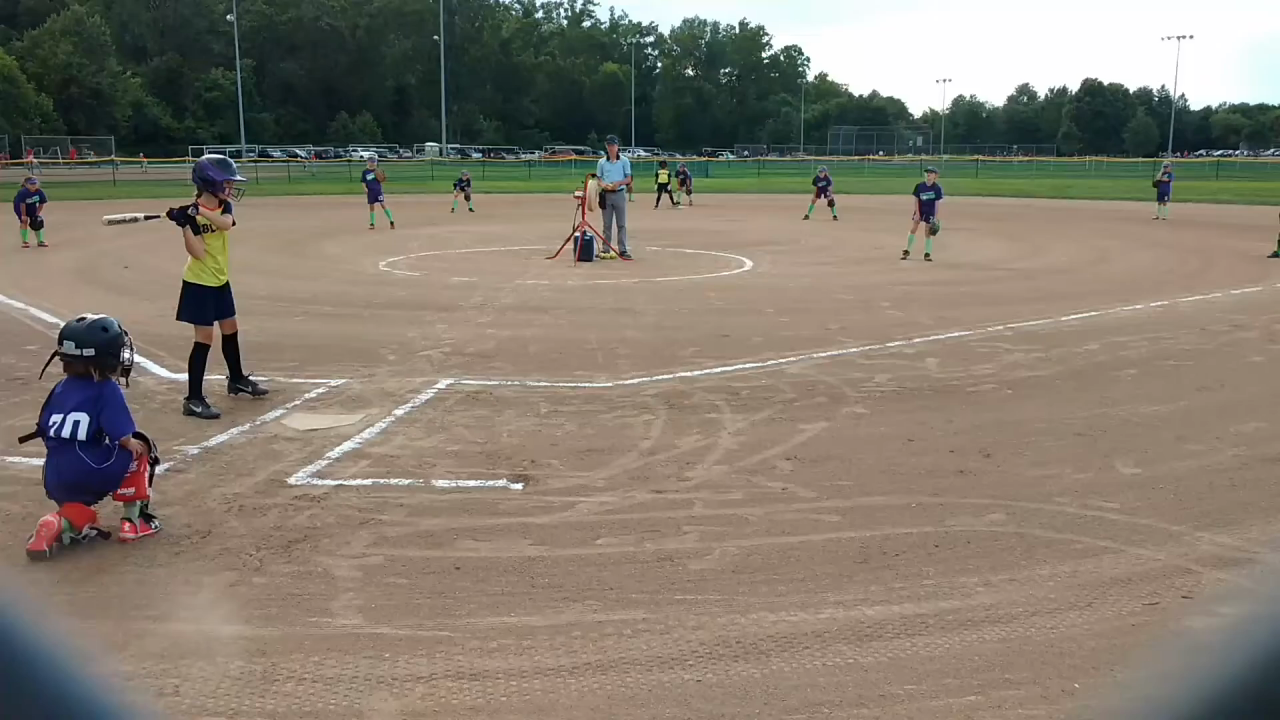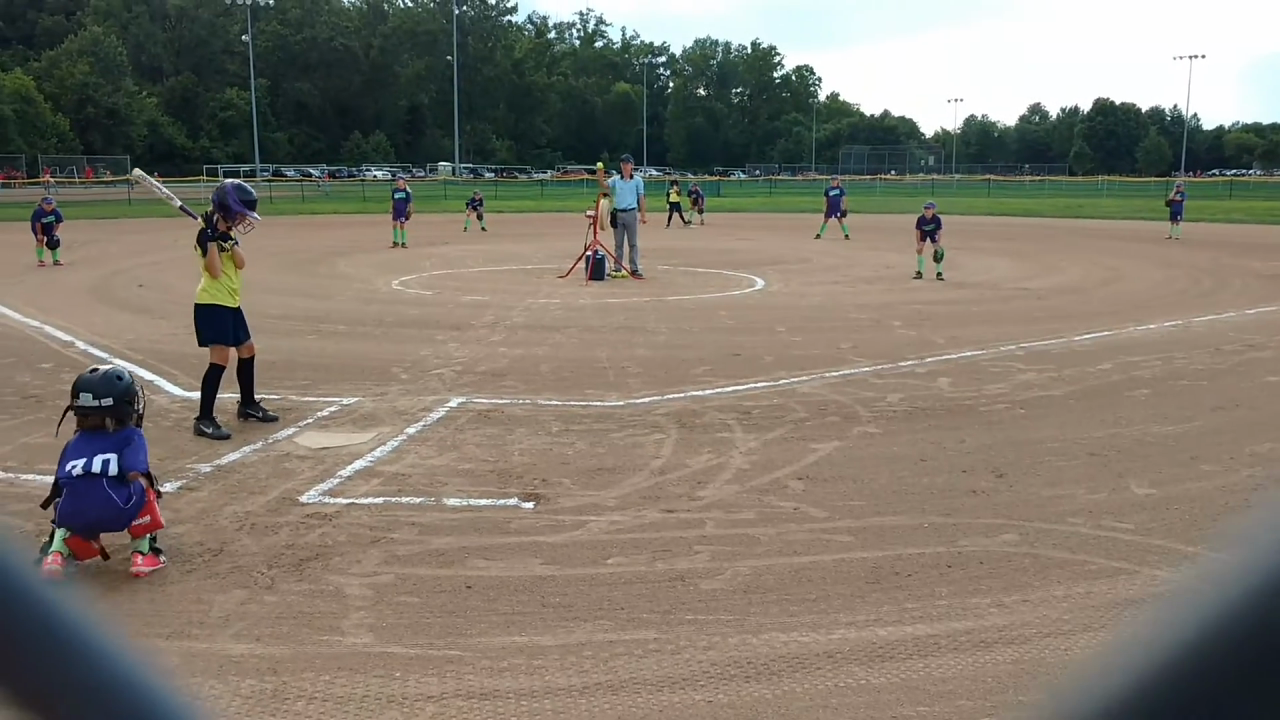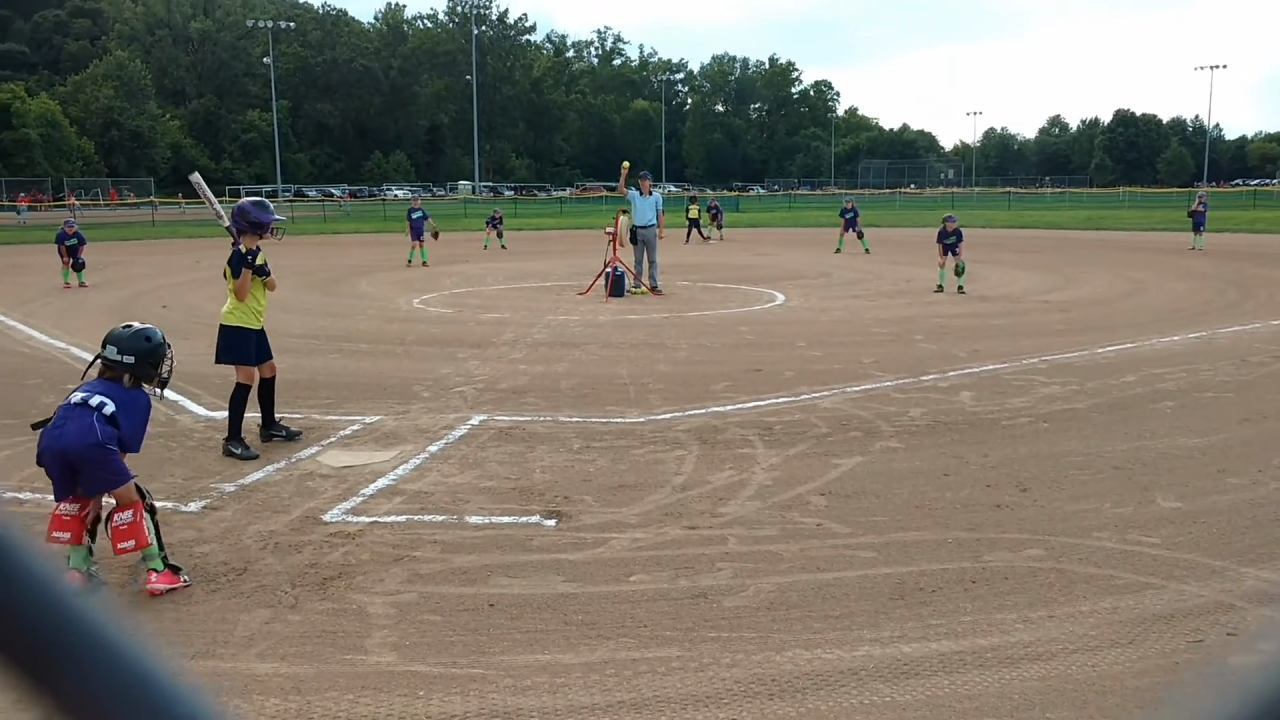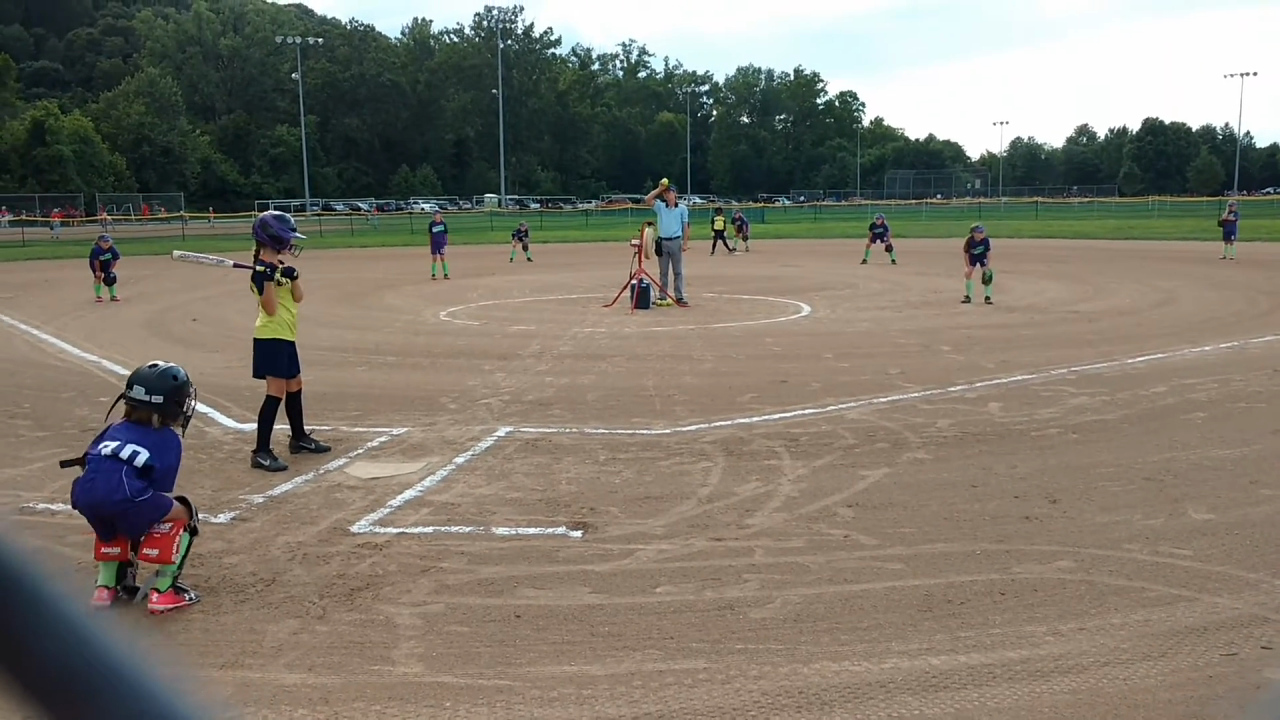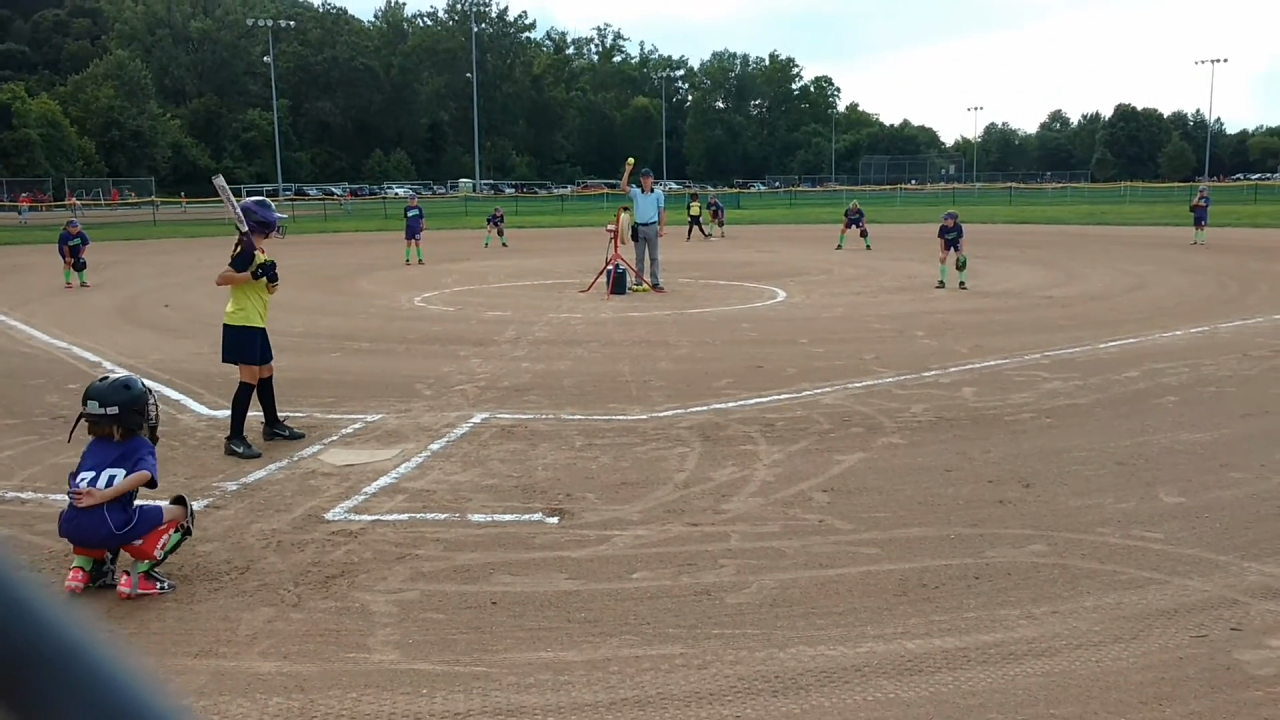
dt=1s
person 1, frame 1
left shoulder: (223, 206)
right shoulder: (191, 214)
left elbow: (227, 224)
right elbow: (197, 253)
left wrist: (199, 211)
right wrist: (184, 224)
left hip: (220, 280)
right hip: (199, 282)
left knee: (230, 329)
right knee: (204, 338)
left ankle: (237, 379)
right ankle: (193, 399)
person 1, frame 2
left shoulder: (228, 232)
right shoulder: (206, 234)
left elbow: (240, 265)
right elbow: (214, 271)
left wrist: (230, 242)
right wrist: (211, 238)
left hip: (231, 303)
right hip: (212, 303)
left knee: (247, 352)
right knee: (220, 358)
left ankle: (248, 404)
right ankle: (204, 420)
person 1, frame 3
left shoulder: (257, 252)
right shoulder: (238, 256)
left elbow: (273, 286)
right elbow: (240, 295)
left wrist: (265, 273)
right wrist: (247, 266)
left hip: (255, 324)
right hip: (238, 324)
left knee: (268, 371)
right knee: (246, 379)
left ankle: (269, 425)
right ankle: (233, 440)
person 1, frame 4
left shoulder: (278, 266)
right shoulder: (261, 270)
left elbow: (298, 298)
right elbow: (270, 309)
left wrist: (294, 277)
right wrist: (269, 279)
left hip: (285, 336)
right hip: (271, 337)
left knee: (294, 385)
right knee: (276, 391)
left ankle: (299, 437)
right ankle: (261, 452)
person 1, frame 5
left shoulder: (259, 252)
right shoulder: (248, 250)
left elbow: (271, 289)
right elbow: (221, 279)
left wrist: (272, 277)
right wrist: (253, 275)
left hip: (256, 322)
right hip: (242, 323)
left knee: (266, 373)
right knee: (250, 378)
left ankle: (273, 425)
right ankle: (235, 439)
person 2, frame 1
left shoulder: (61, 388)
right shoulder: (108, 391)
left elbow: (43, 432)
right elbow: (124, 439)
right wrist: (134, 446)
left hip: (56, 477)
right hip: (91, 472)
left knee: (80, 516)
right knee: (140, 448)
left ankle: (58, 523)
right ankle: (133, 521)
person 2, frame 2
left shoulder: (74, 444)
right shoulder: (131, 436)
left elbow: (61, 486)
right elbow: (133, 474)
left hip: (71, 515)
right hip: (112, 513)
right knee: (144, 484)
left ankle: (55, 555)
right ankle: (143, 553)
person 2, frame 3
left shoulder: (90, 386)
right shoulder: (139, 398)
right elbow: (121, 451)
right wrist: (97, 495)
left hip: (50, 441)
right hip: (90, 441)
left knee: (81, 499)
right knee: (132, 500)
left ankle: (78, 570)
right ankle: (159, 571)
person 2, frame 4
left shoulder: (116, 428)
right shoulder: (170, 439)
left elbow: (88, 462)
right elbow: (160, 489)
right wrist: (147, 518)
left hip: (85, 495)
right hip: (123, 497)
left knee: (116, 523)
right knee: (182, 515)
left ankle: (106, 586)
right ankle: (163, 590)
person 2, frame 5
left shoulder: (93, 445)
right shoulder: (142, 446)
left elbow: (76, 485)
right elbow: (144, 476)
right wrist: (104, 496)
left hip: (72, 528)
right hip: (110, 529)
right knee: (181, 511)
left ankle: (83, 569)
right ankle: (139, 574)
